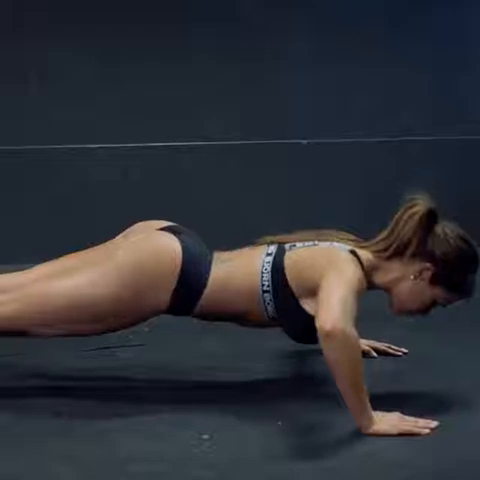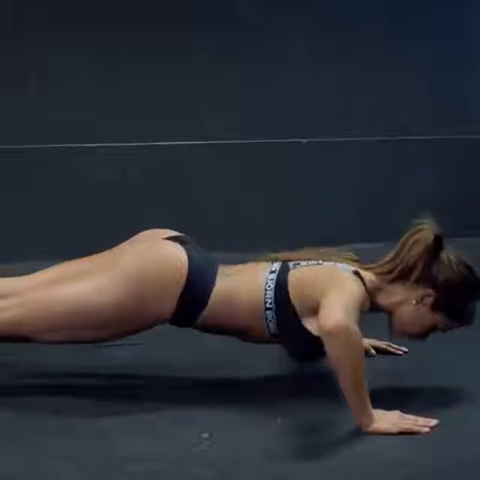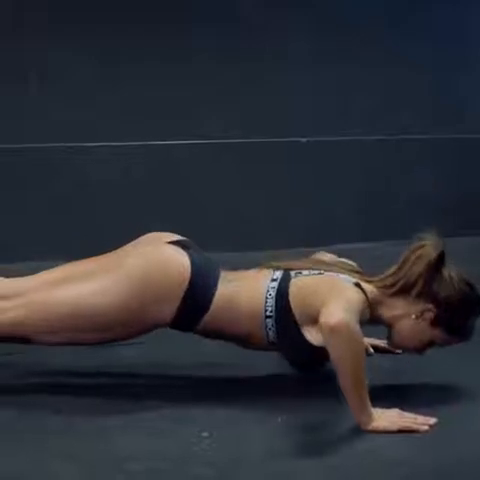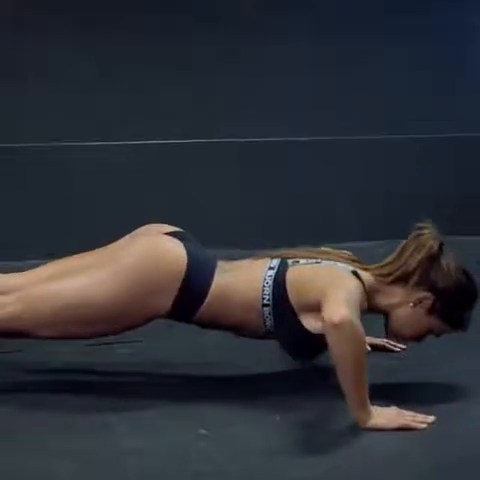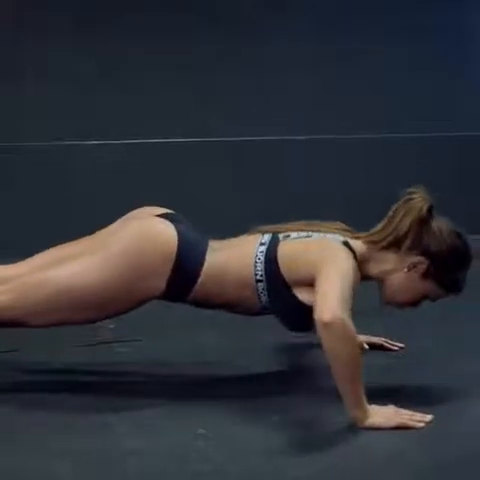
dt=0.4s
person 1, frame 1
left shoulder: (352, 251)
right shoulder: (350, 269)
right elbow: (332, 327)
left wrist: (347, 338)
right wrist: (367, 419)
left hip: (162, 243)
right hip: (160, 272)
person 1, frame 2
left shoulder: (352, 268)
right shoulder: (352, 287)
right elbow: (334, 326)
left wrist: (347, 338)
right wrist: (367, 418)
left hip: (168, 252)
right hip: (163, 281)
person 1, frame 3
left shoulder: (355, 278)
right shoulder: (353, 298)
right elbow: (333, 323)
left wrist: (348, 340)
right wrist: (366, 416)
left hip: (170, 256)
right hip: (165, 285)
person 1, frame 4
left shoulder: (353, 269)
right shoulder: (351, 287)
right elbow: (338, 322)
left wrist: (347, 338)
right wrist: (365, 414)
left hip: (166, 248)
right hip: (163, 275)
person 1, frame 5
left shoulder: (344, 242)
right shoulder: (343, 261)
right elbow: (329, 320)
left wrist: (342, 337)
right wrist: (362, 413)
left hip: (159, 234)
right hip: (155, 257)
